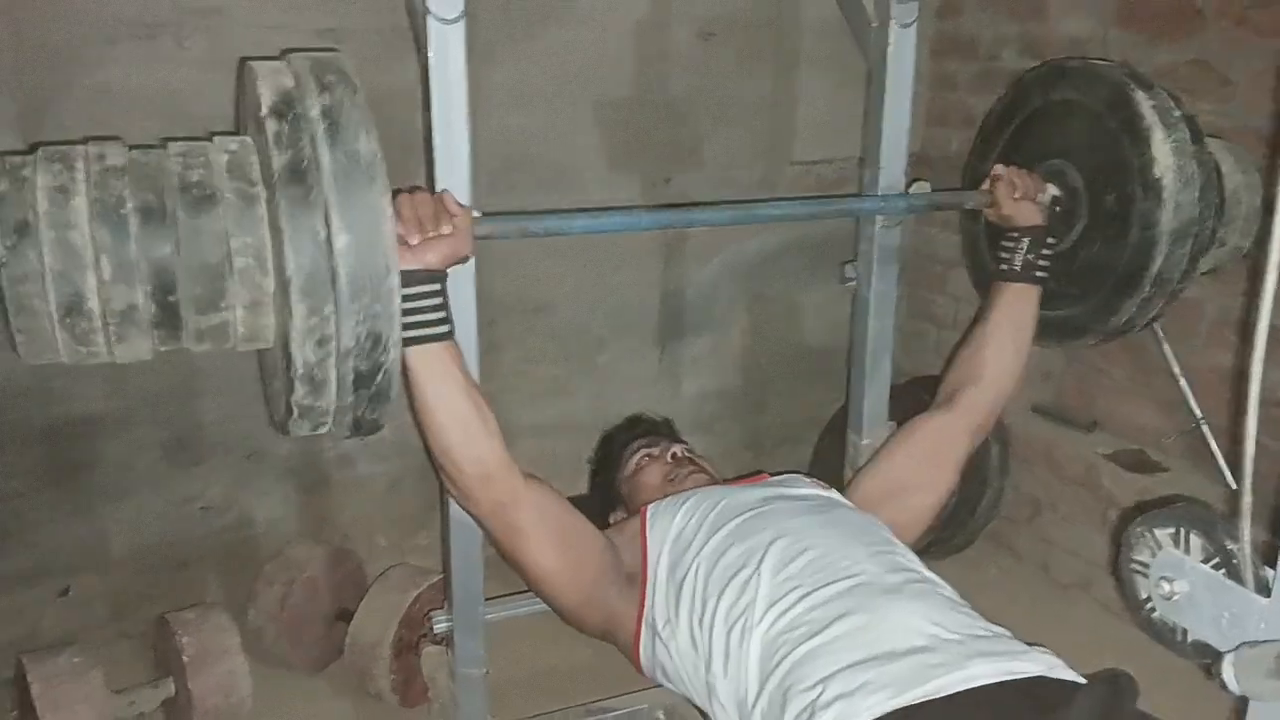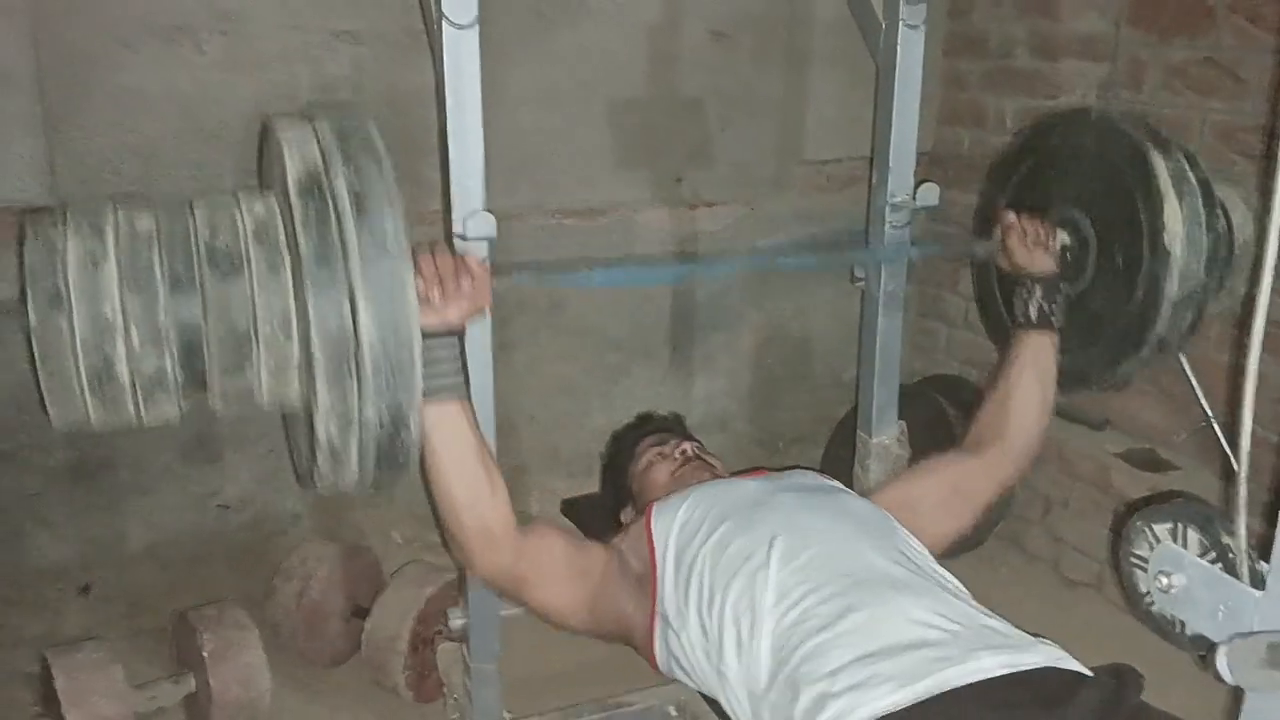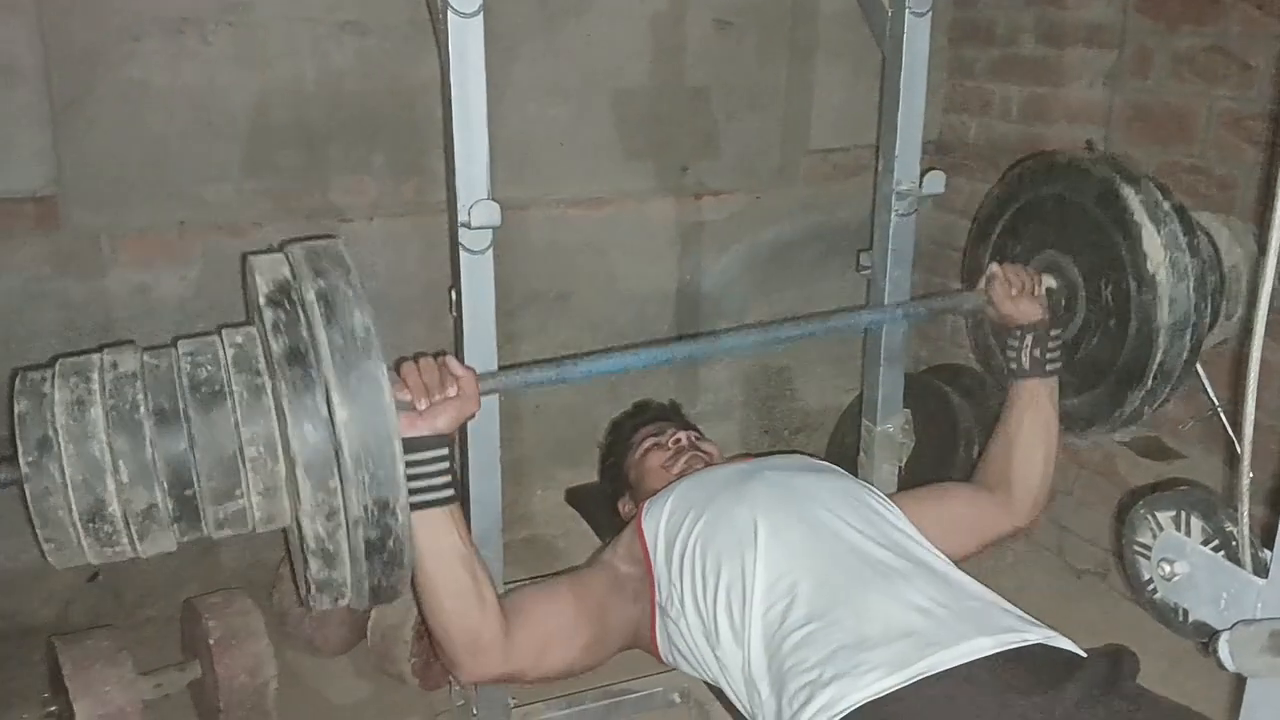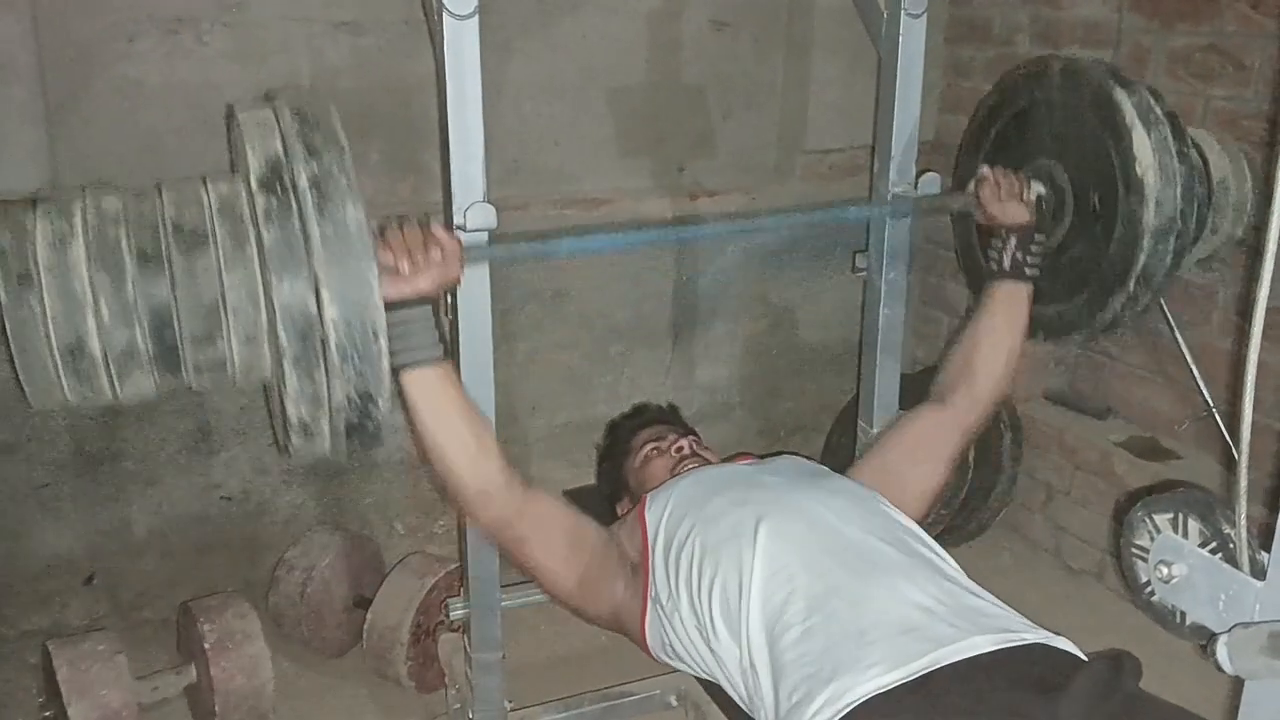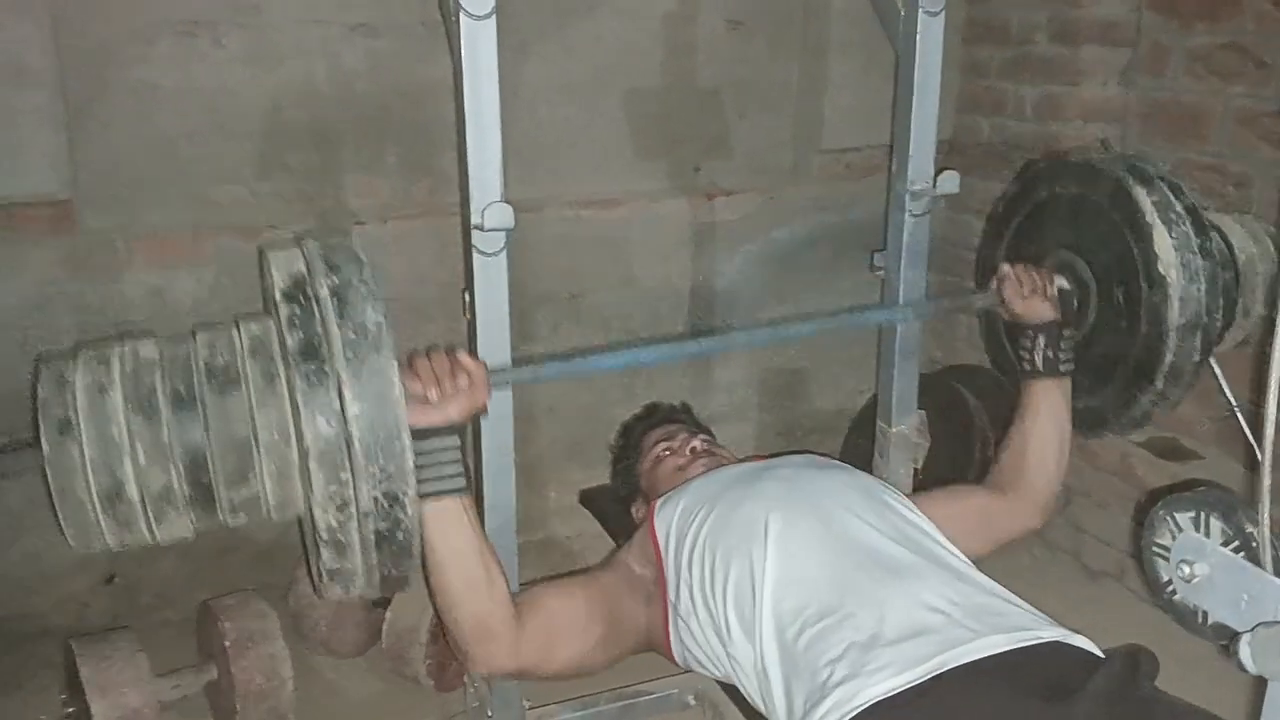
dt=0.7s
person 1, frame 1
left shoulder: (838, 509)
right shoulder: (627, 568)
left elbow: (963, 409)
right elbow: (490, 482)
left wrist: (1026, 245)
right wrist: (419, 288)
person 1, frame 2
left shoulder: (838, 505)
right shoulder: (641, 569)
left elbow: (993, 456)
right elbow: (493, 544)
left wrist: (1038, 292)
right wrist: (439, 343)
person 1, frame 3
left shoulder: (837, 491)
right shoulder: (641, 563)
left elbow: (1010, 499)
right elbow: (483, 647)
left wrist: (1032, 340)
right wrist: (426, 451)
person 1, frame 4
left shoulder: (839, 490)
right shoulder: (632, 563)
left elbow: (960, 400)
right elbow: (491, 492)
left wrist: (1013, 248)
right wrist: (410, 313)
person 1, frame 5
left shoulder: (852, 490)
right shoulder: (651, 569)
left elbow: (1021, 499)
right elbow: (496, 640)
left wrist: (1044, 339)
right wrist: (437, 441)
